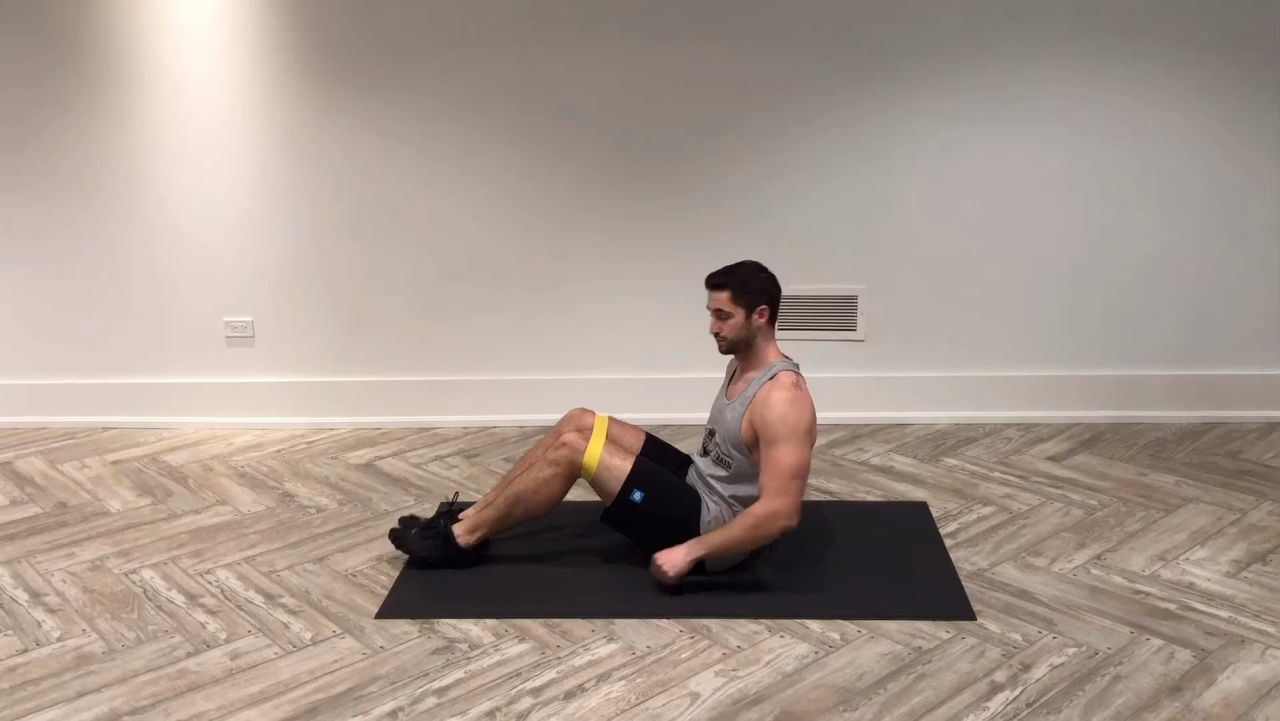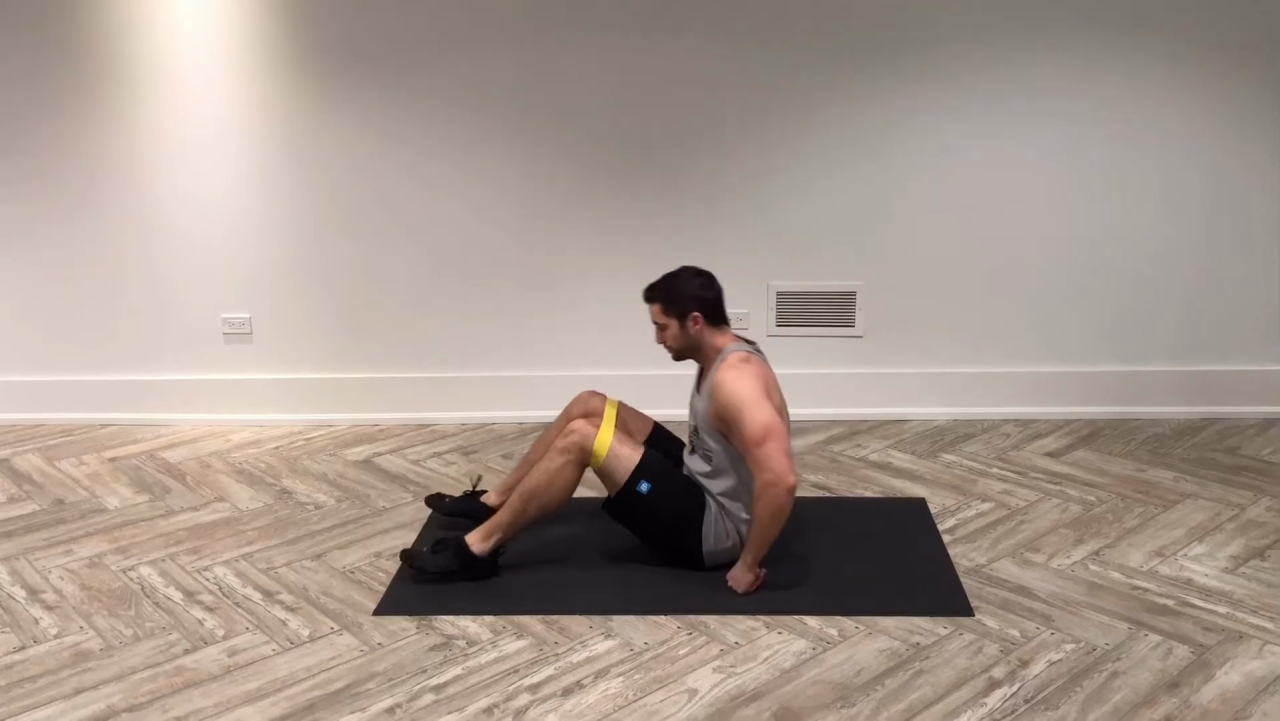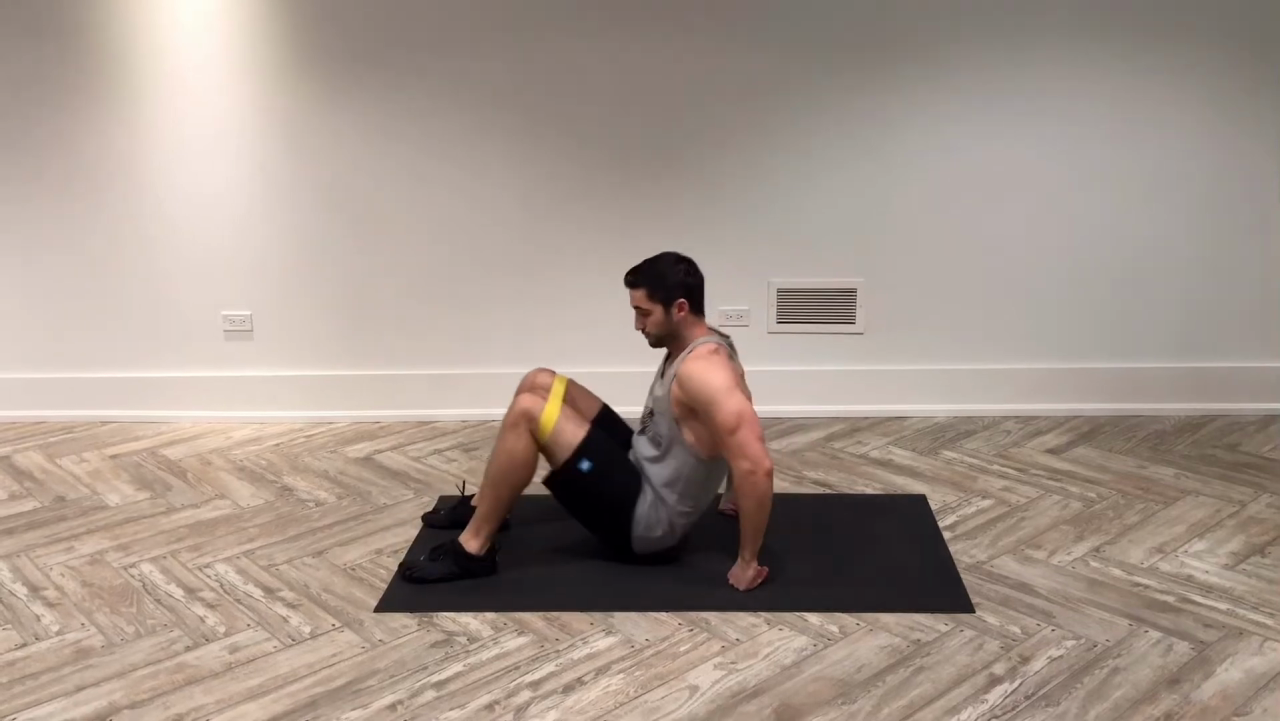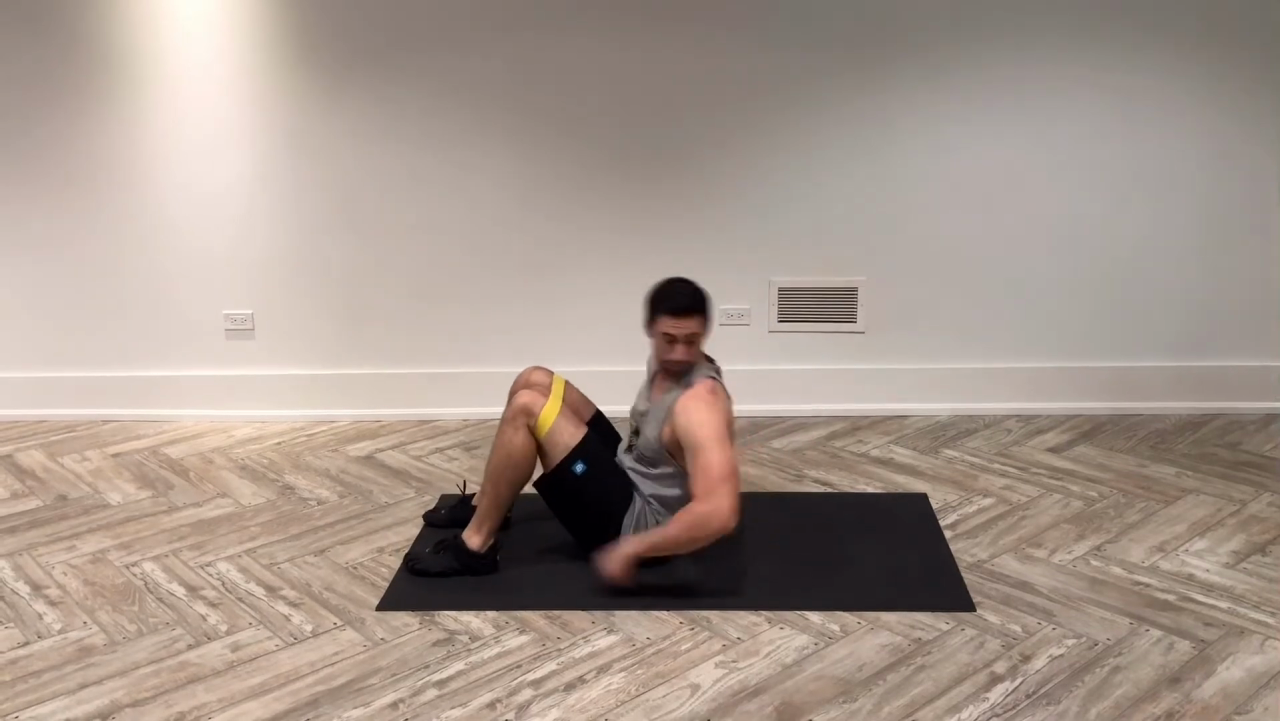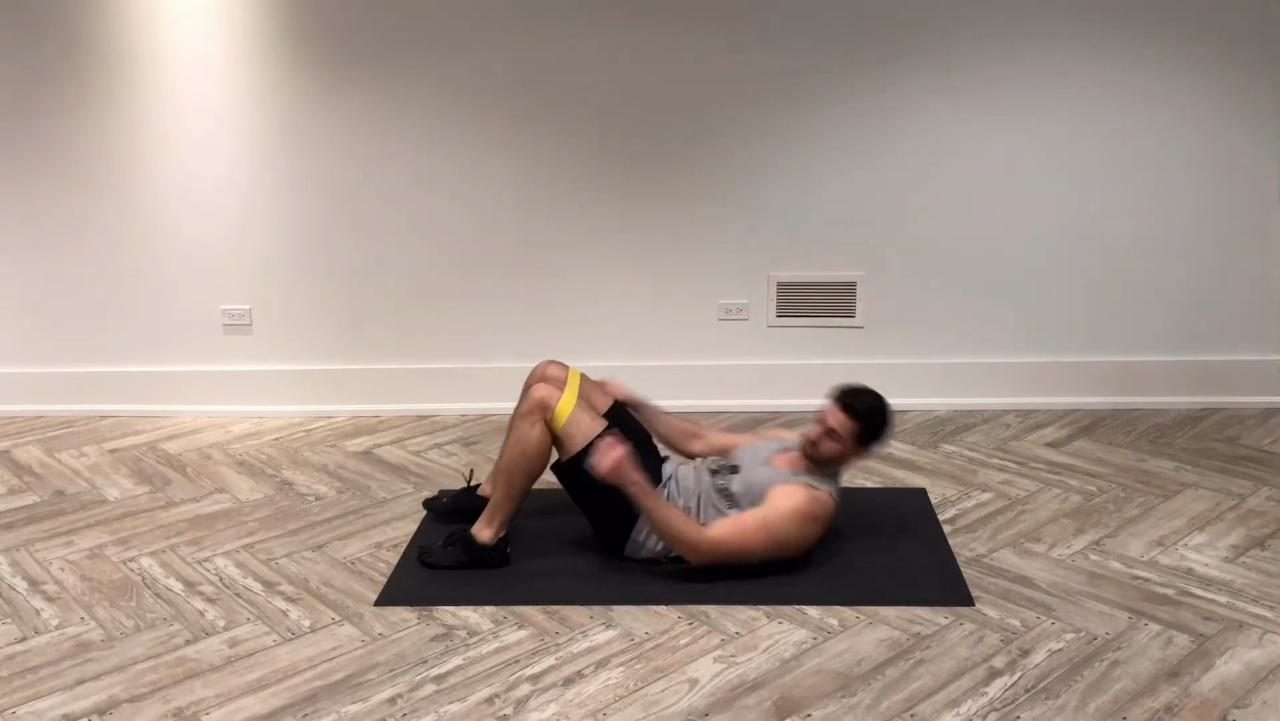
dt=0.4s
person 1, frame 1
left shoulder: (782, 397)
right shoulder: (743, 366)
left elbow: (779, 513)
left wrist: (689, 551)
left hip: (711, 525)
right hip: (698, 485)
left knee: (572, 448)
right knee: (578, 423)
left ankle: (464, 540)
right ankle: (471, 516)
person 1, frame 2
left shoulder: (734, 377)
right shoulder: (724, 355)
left elbow: (780, 480)
left wrist: (748, 564)
left hip: (713, 529)
right hip: (697, 483)
left knee: (579, 437)
right knee: (588, 405)
left ankle: (477, 549)
right ankle: (493, 501)
person 1, frame 3
left shoulder: (702, 368)
right shoulder: (703, 344)
left elbow: (756, 466)
right elbow: (738, 427)
left wrist: (748, 562)
right wrist: (740, 500)
left hip: (647, 516)
left knee: (527, 410)
right knee: (539, 383)
left ankle: (472, 549)
right ankle: (484, 503)
person 1, frame 4
left shoulder: (700, 403)
right shoulder: (668, 367)
left elbow: (719, 515)
left wrist: (631, 550)
left hip: (631, 521)
left knee: (527, 406)
right knee: (535, 379)
left ankle: (474, 547)
right ankle: (484, 505)
person 1, frame 5
left shoulder: (806, 505)
right shoulder: (795, 441)
left elbow: (703, 546)
left wrist: (631, 481)
right wrist: (634, 403)
left hip: (643, 529)
right hip: (665, 479)
left knee: (544, 400)
right knee: (550, 374)
left ankle: (486, 539)
right ankle: (489, 495)
